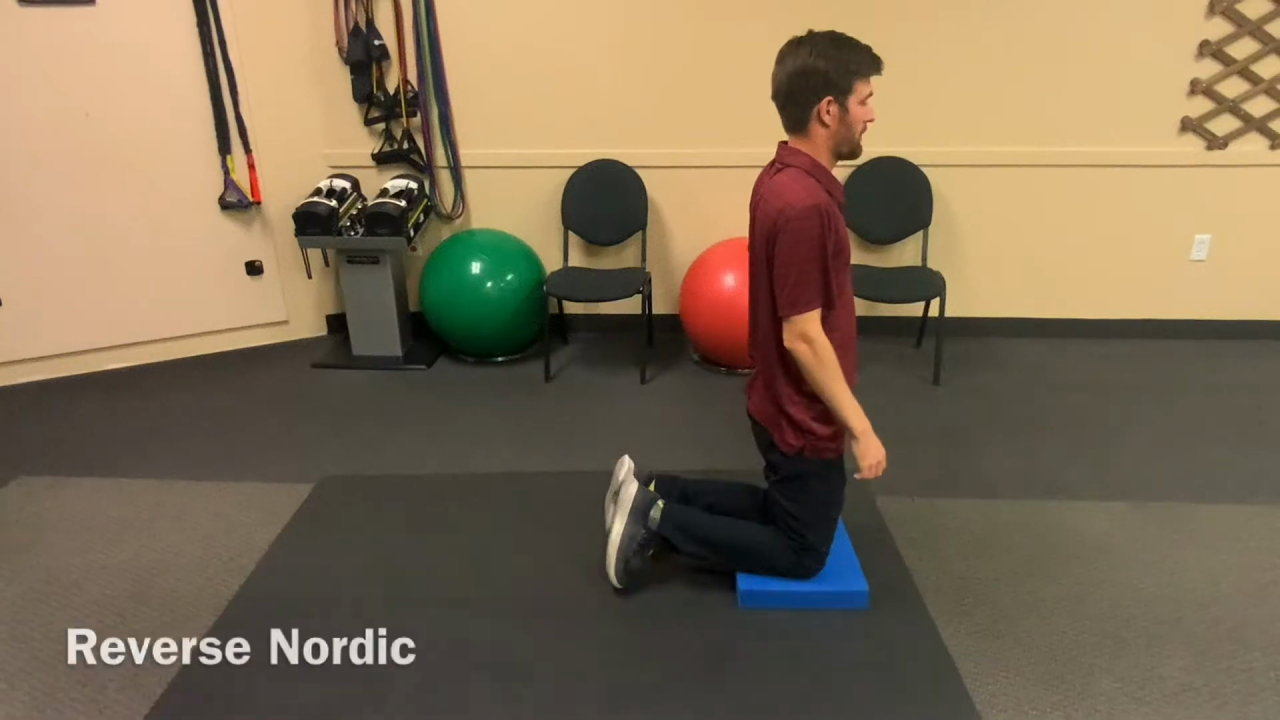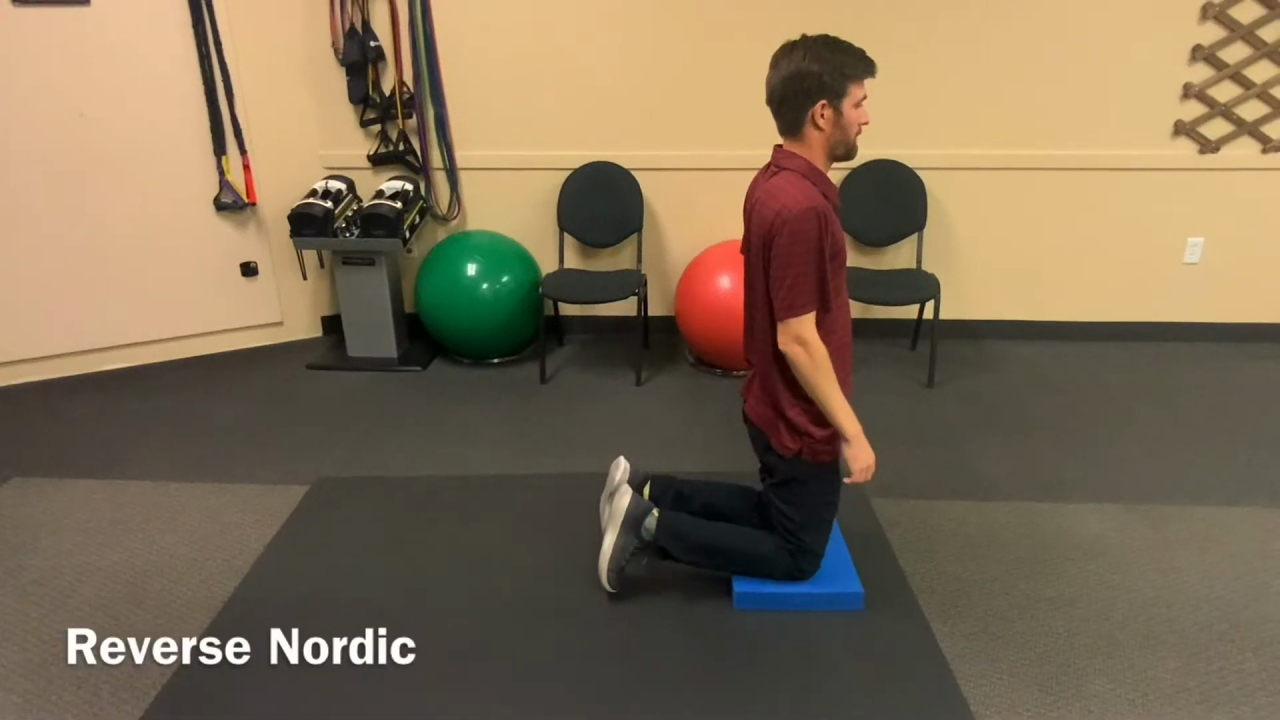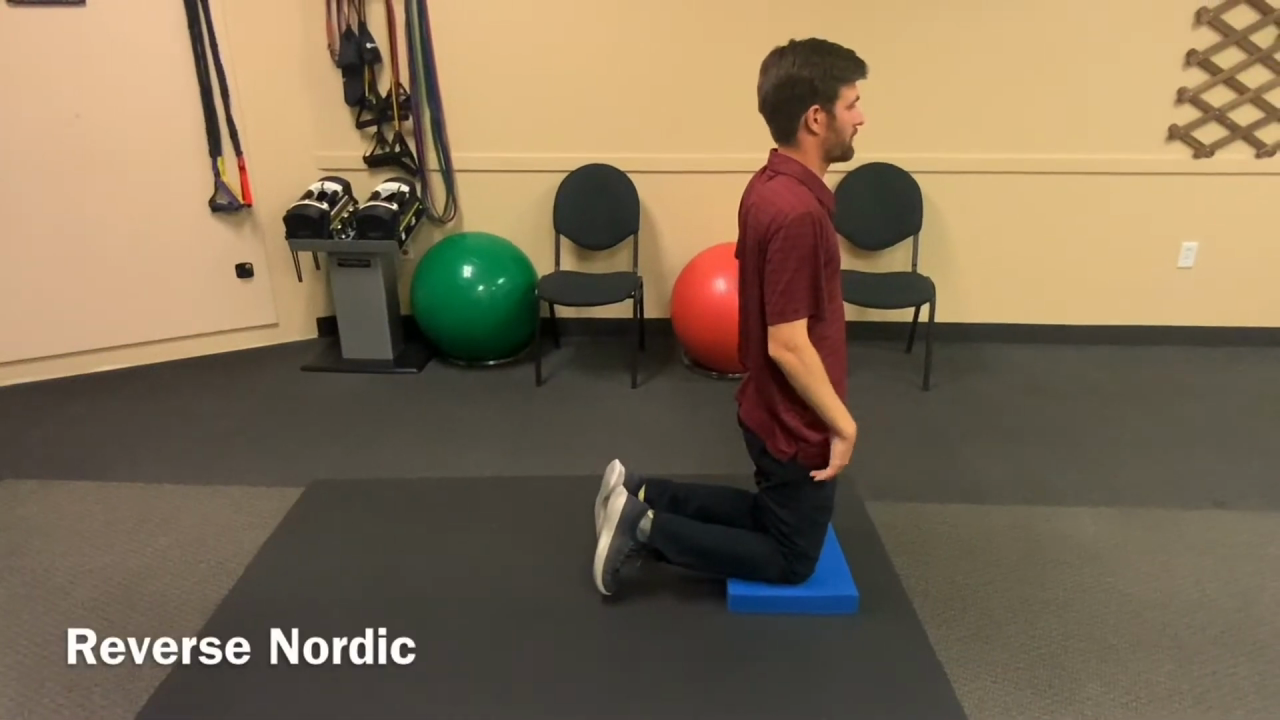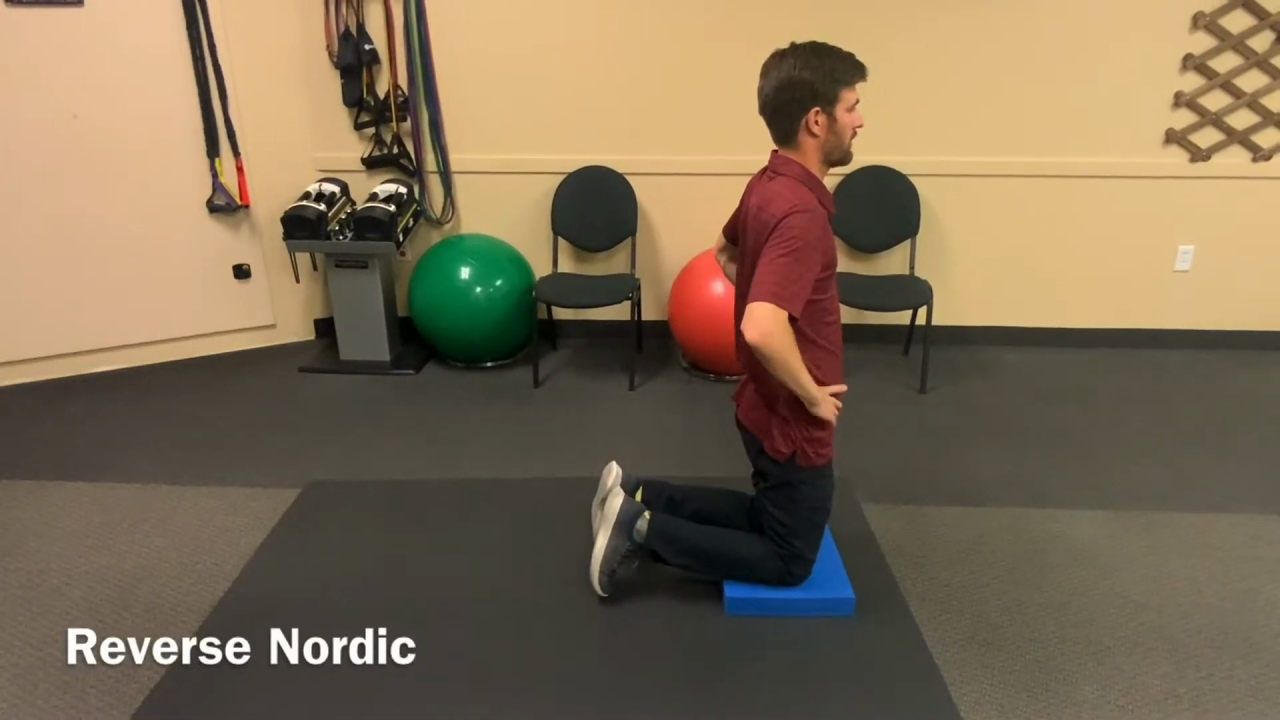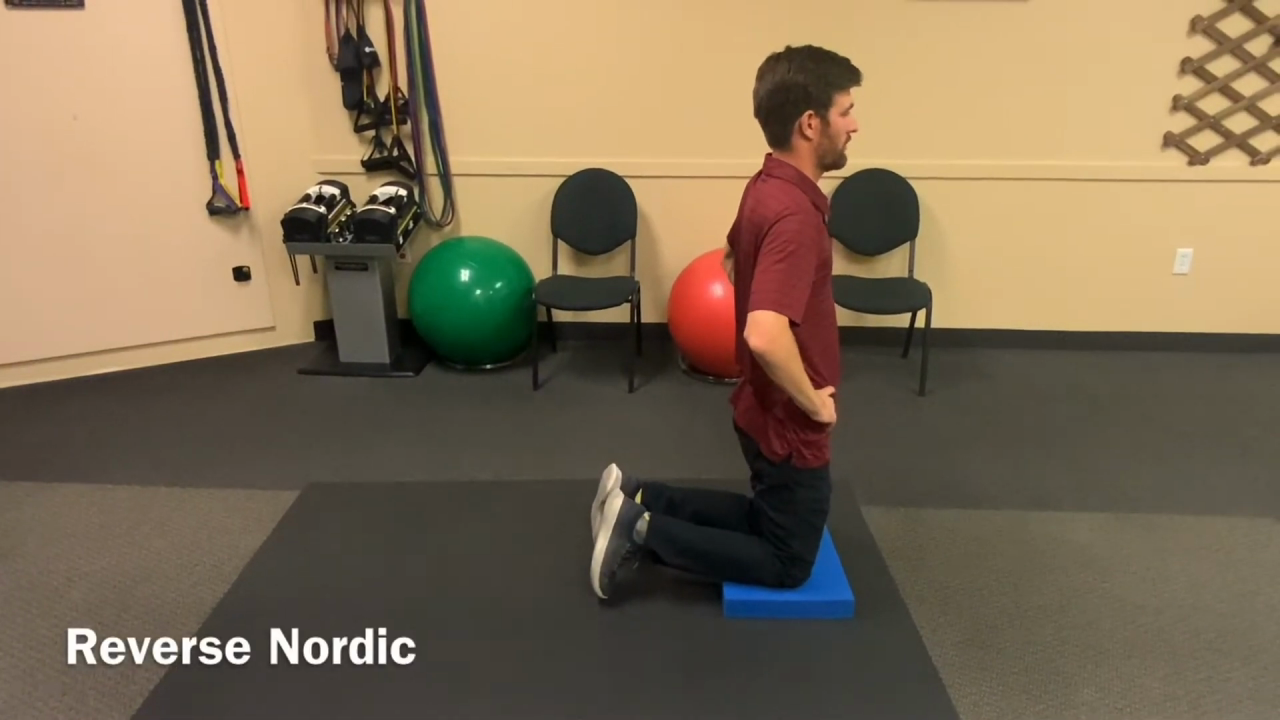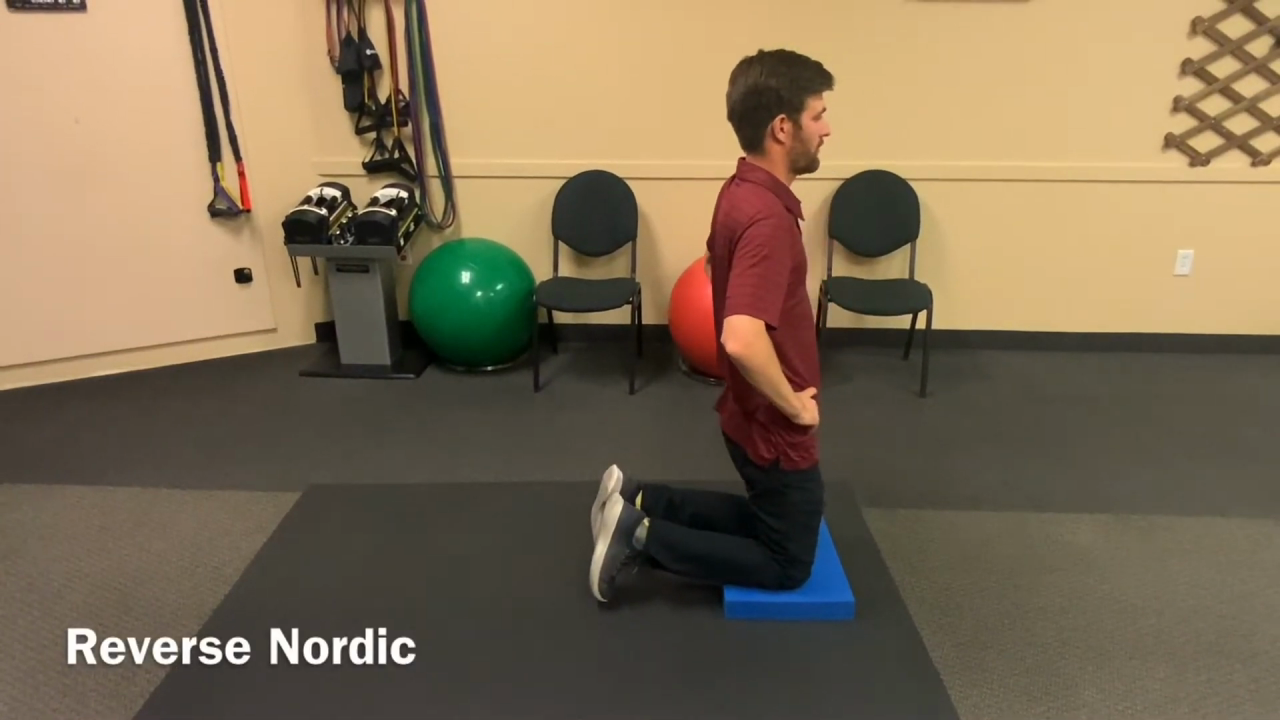
dt=0.7s
person 1, frame 1
left shoulder: (783, 178)
right shoulder: (804, 205)
right elbow: (803, 337)
right wrist: (861, 429)
left hip: (785, 401)
right hip: (802, 416)
left knee: (785, 515)
right knee: (802, 552)
left ankle: (651, 493)
right ankle: (656, 518)
person 1, frame 2
left shoulder: (774, 181)
right shoulder: (802, 208)
right elbow: (798, 339)
right wrist: (851, 432)
left hip: (777, 402)
right hip: (799, 419)
left knee: (777, 516)
right knee: (796, 554)
left ankle: (644, 492)
right ankle: (649, 526)
person 1, frame 3
left shoulder: (770, 185)
right shoulder: (798, 212)
right elbow: (789, 344)
right wrist: (844, 426)
left hip: (773, 406)
right hip: (794, 422)
left knee: (774, 519)
right knee: (791, 558)
left ankle: (640, 495)
right ankle: (645, 527)
person 1, frame 4
left shoulder: (769, 185)
right shoulder: (800, 212)
left elbow: (727, 252)
right elbow: (761, 329)
right wrist: (812, 395)
left hip: (769, 406)
right hip: (791, 422)
left knee: (770, 520)
right knee: (789, 559)
left ankle: (636, 497)
right ankle: (641, 529)
person 1, frame 5
left shoulder: (768, 188)
right shoulder: (794, 214)
left elbow: (733, 259)
right elbow: (766, 335)
right wrist: (813, 402)
left hip: (766, 408)
right hip: (788, 423)
left knee: (770, 523)
right knee: (787, 563)
left ankle: (637, 499)
right ankle: (643, 529)
person 1, frame 6
left shoulder: (743, 192)
right shoulder: (767, 218)
left elbow: (715, 264)
right elbow: (742, 339)
right wrist: (794, 404)
left hip: (755, 414)
right hip: (774, 428)
left knee: (768, 523)
right knee: (787, 563)
left ankle: (636, 502)
right ankle: (641, 535)
